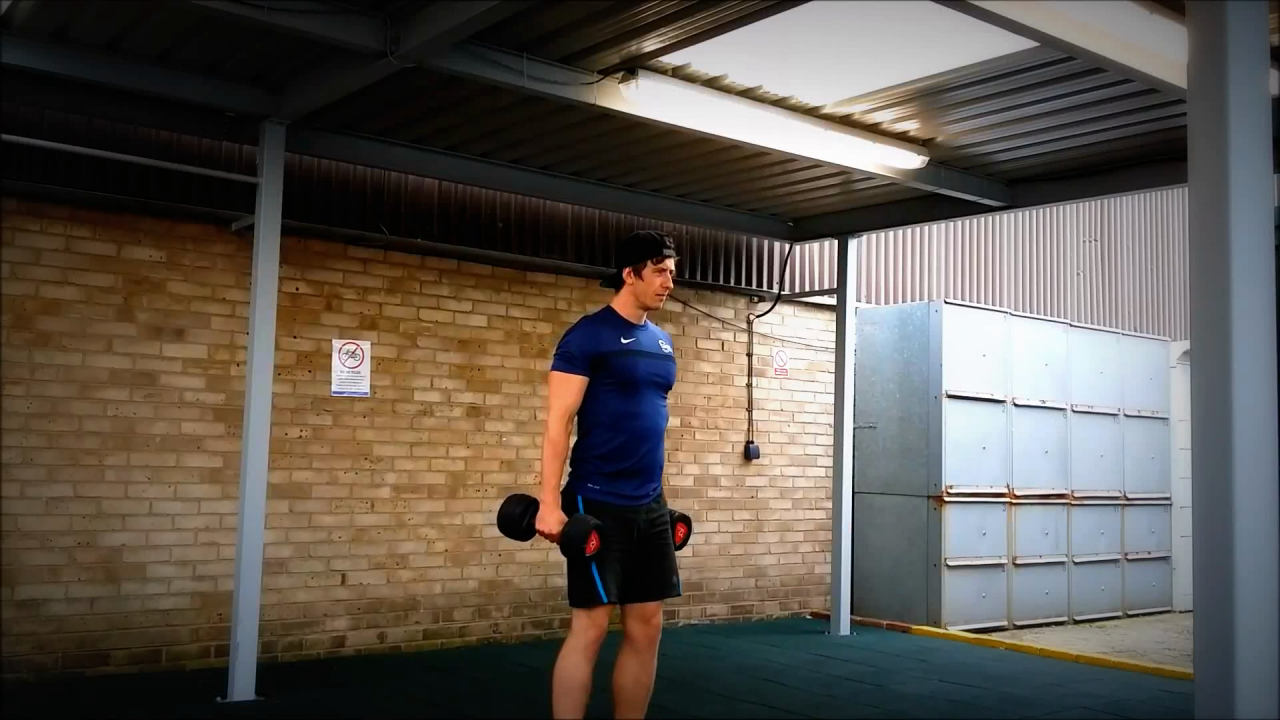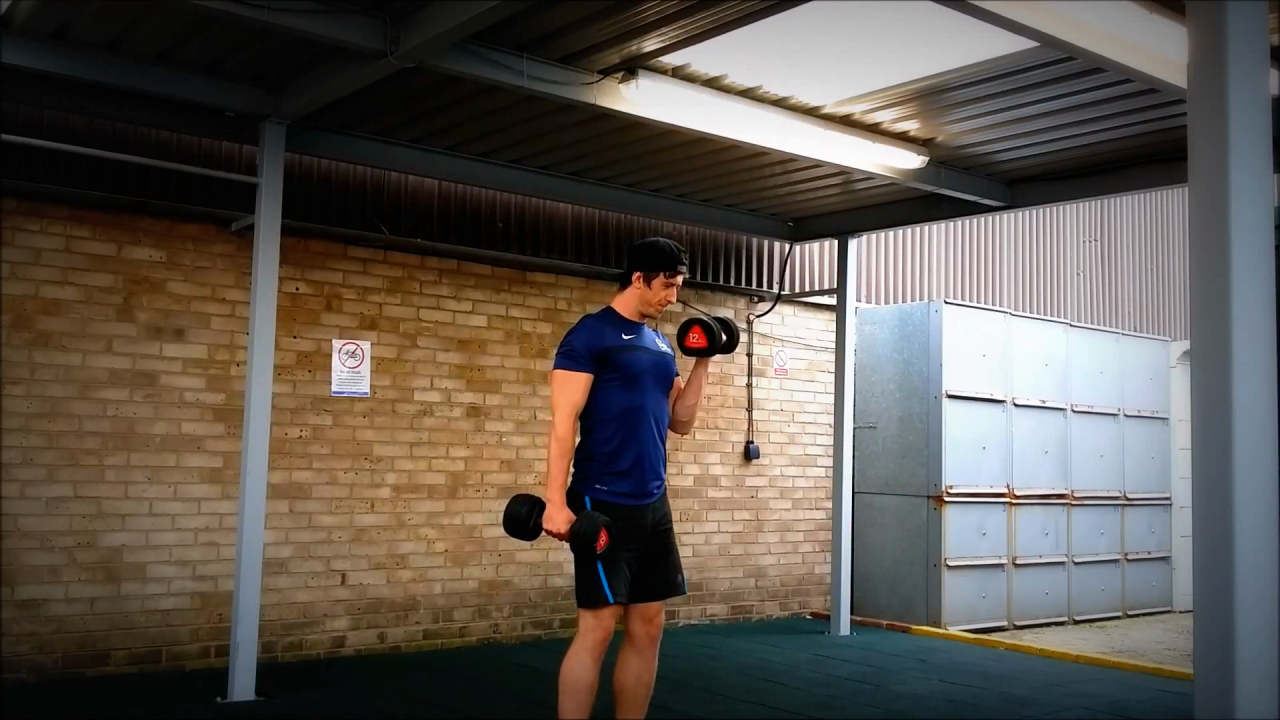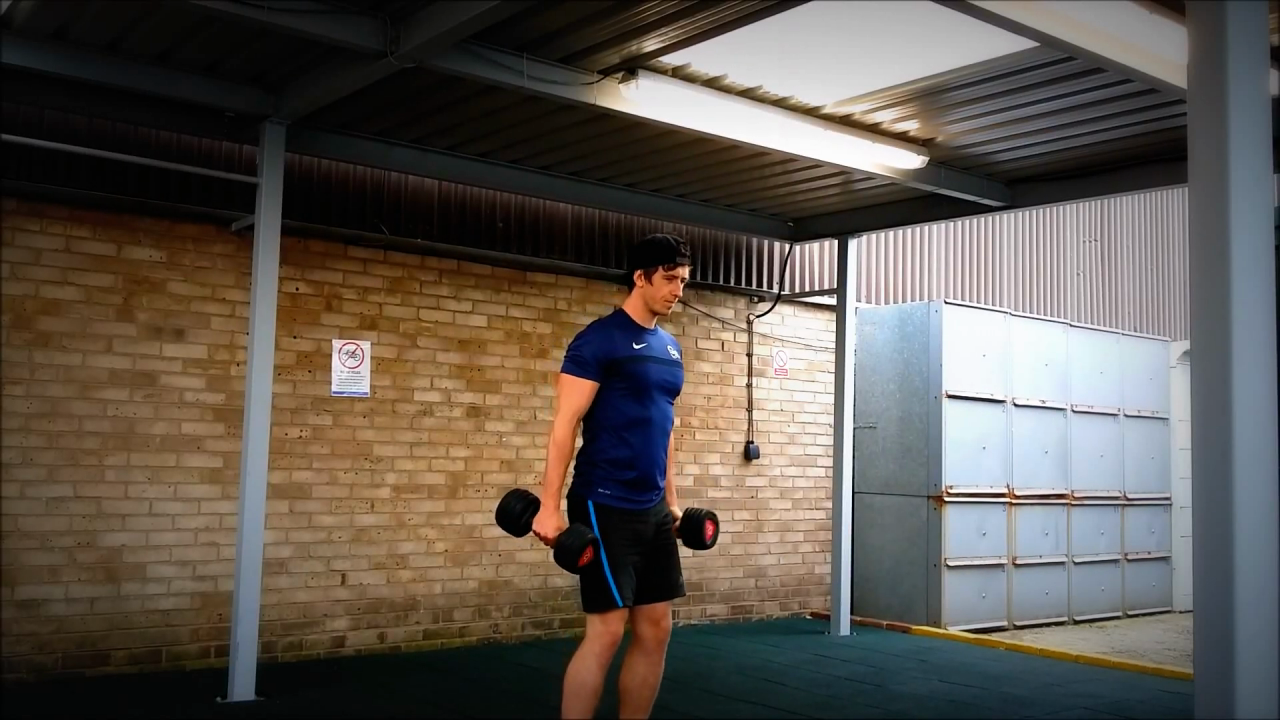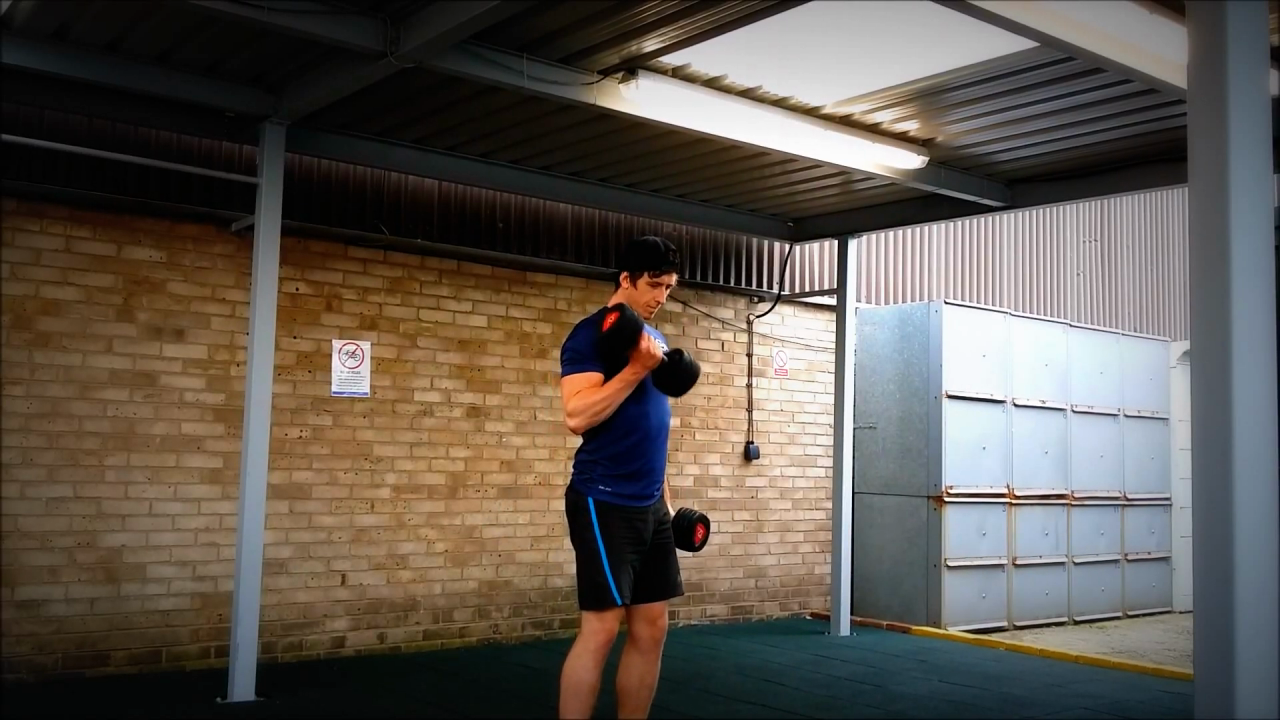
dt=1s
person 1, frame 1
left shoulder: (662, 342)
right shoulder: (588, 336)
right elbow: (559, 421)
right wrist: (550, 502)
left hip: (649, 505)
right hip: (598, 503)
left knee: (646, 629)
right knee: (590, 627)
person 1, frame 2
left shoulder: (660, 344)
right shoulder: (590, 335)
left elbow: (680, 421)
right elbow: (564, 420)
left wrist: (701, 361)
right wrist: (556, 501)
left hip: (653, 502)
right hip: (604, 502)
left knee: (647, 628)
right knee: (598, 627)
person 1, frame 3
left shoulder: (669, 346)
right shoulder: (601, 340)
right elbow: (565, 423)
left wrist: (671, 499)
right wrist: (549, 506)
left hip: (651, 508)
right hip: (606, 504)
left knee: (654, 630)
right knee: (607, 631)
person 1, frame 4
left shoulder: (653, 339)
right shoulder: (593, 334)
right elbow: (578, 415)
left wrist: (664, 497)
right wrist: (635, 369)
left hip: (648, 503)
right hip: (603, 501)
left knee: (651, 628)
right knee: (601, 628)
